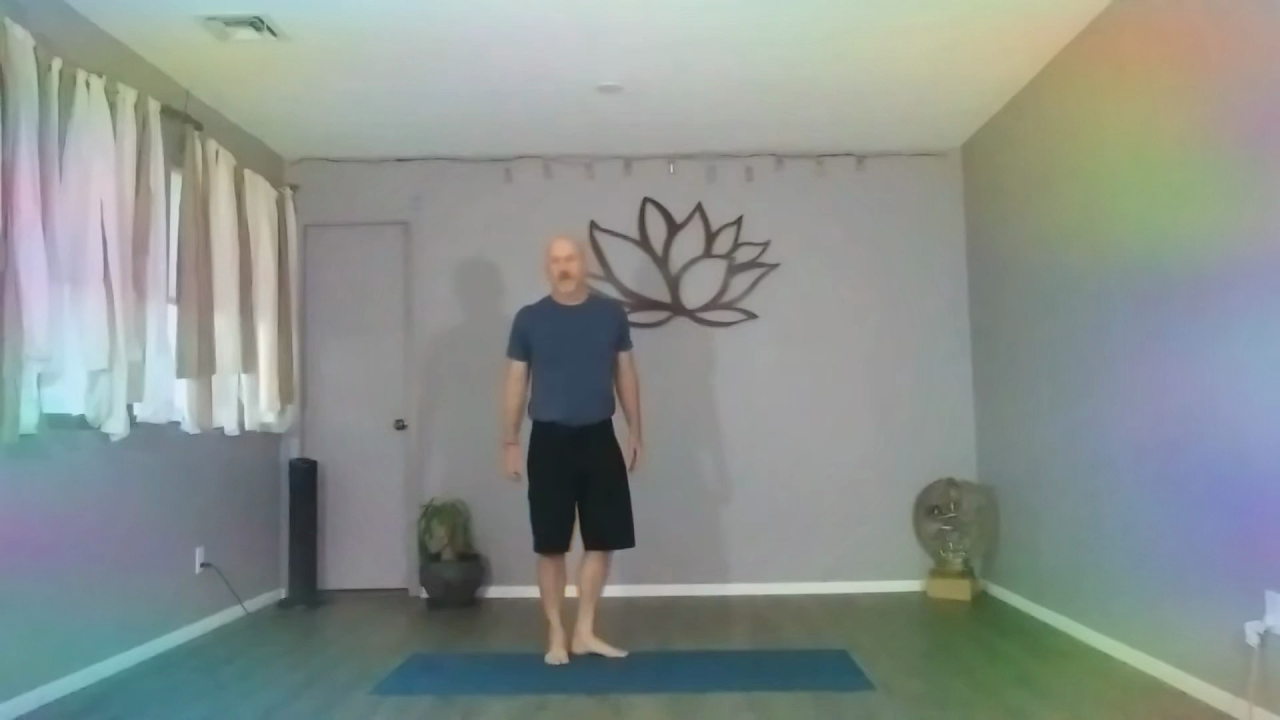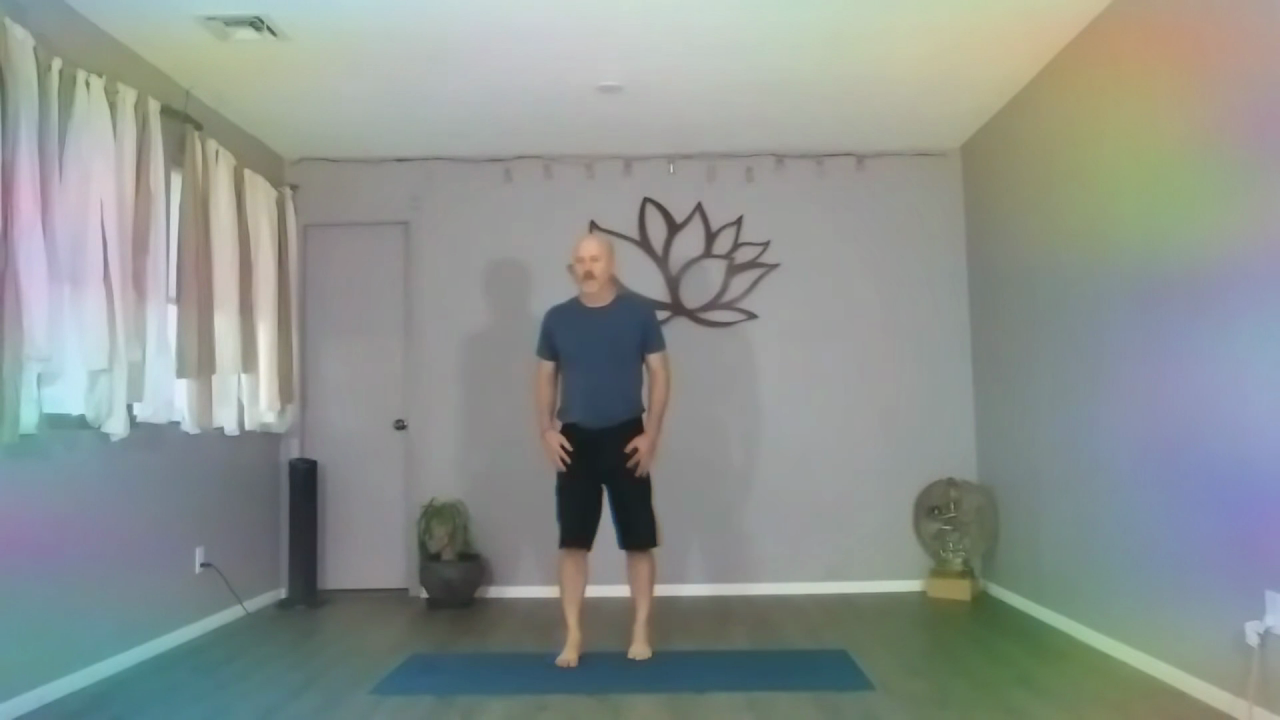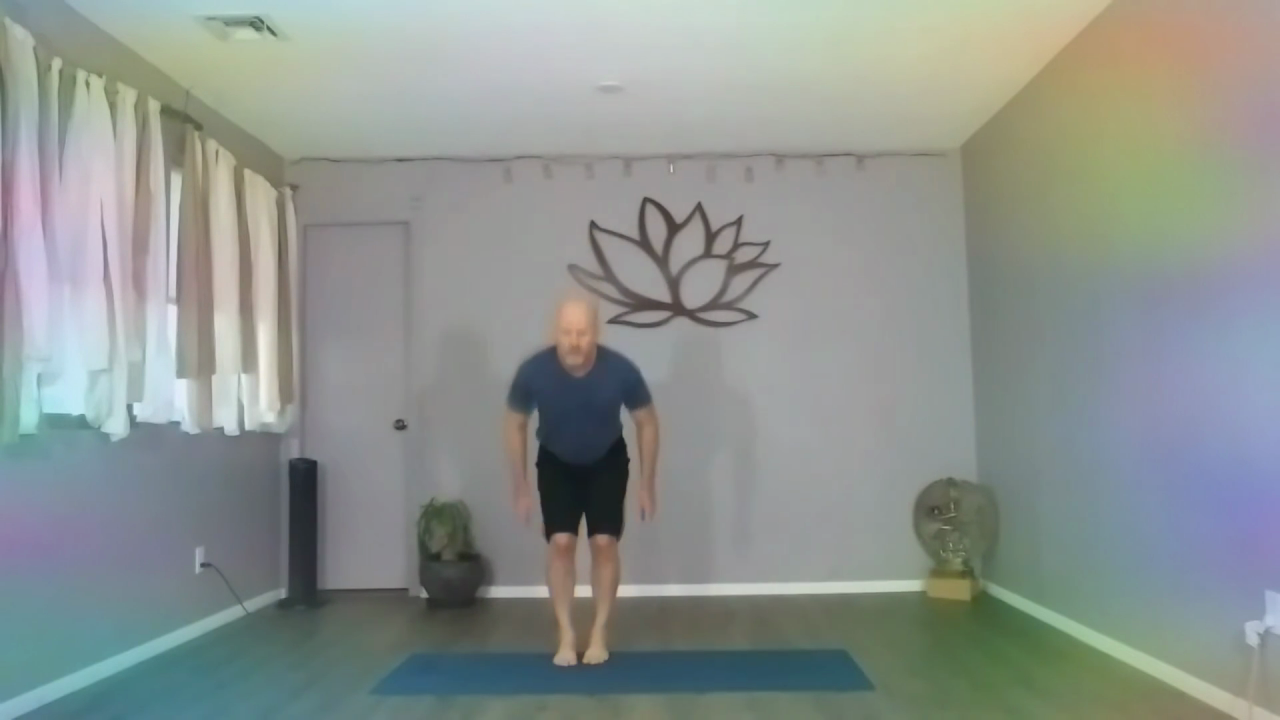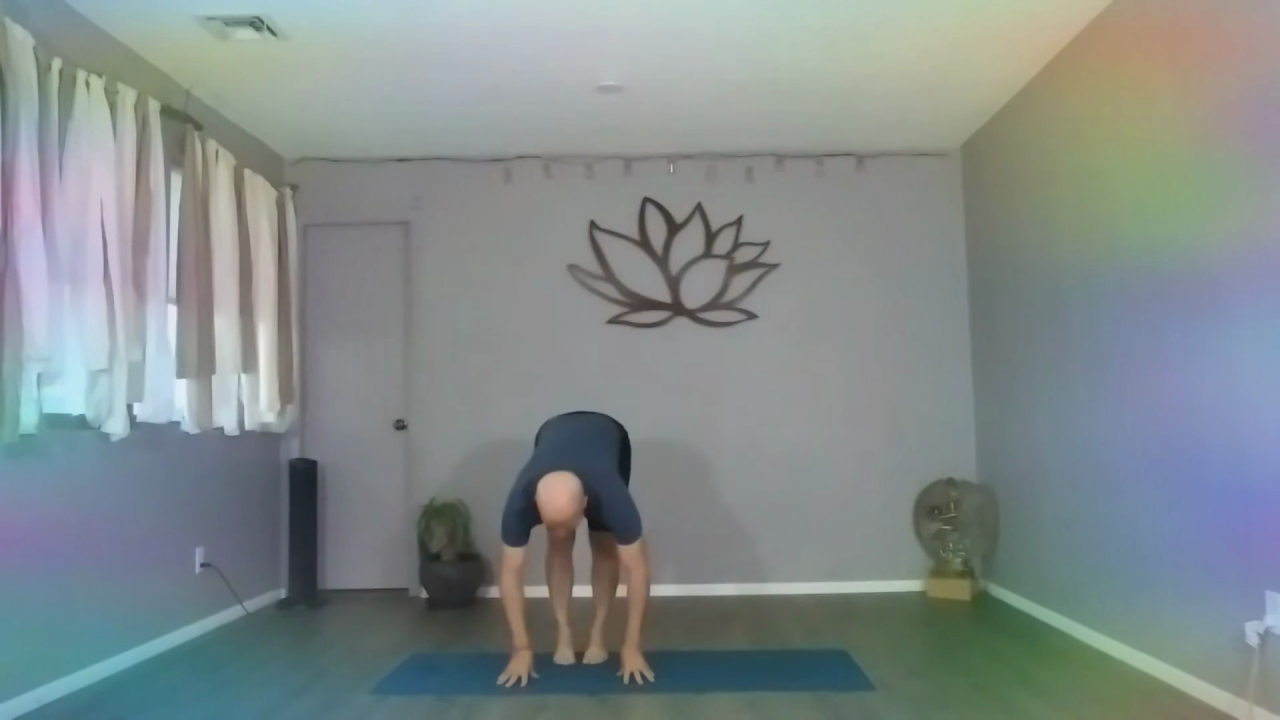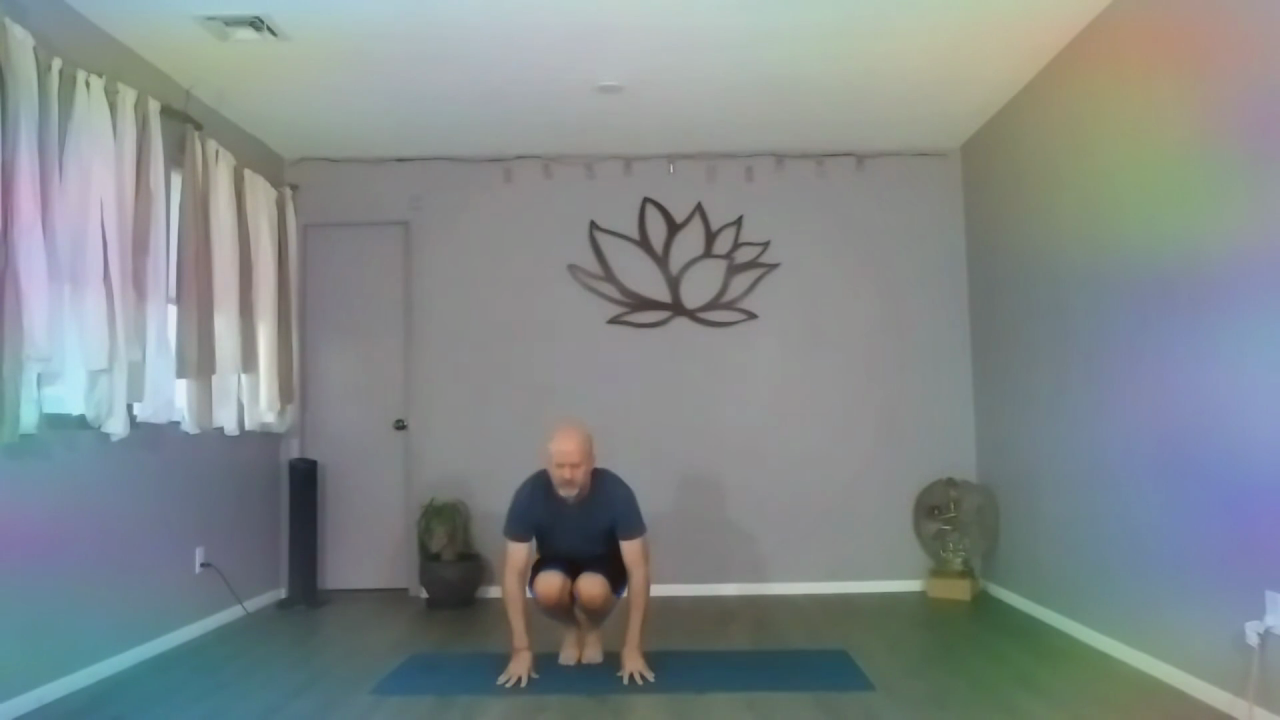
dt=1s
person 1, frame 1
left shoulder: (612, 314)
right shoulder: (529, 318)
left elbow: (625, 375)
right elbow: (516, 380)
left wrist: (636, 432)
right wrist: (510, 441)
left hip: (599, 437)
right hip: (550, 439)
left knee: (603, 541)
right knee: (550, 545)
left ankle: (585, 632)
right ankle: (557, 634)
person 1, frame 2
left shoulder: (639, 313)
right shoulder: (557, 318)
left elbow: (659, 375)
right elbow: (546, 377)
left wrist: (651, 433)
right wrist: (547, 427)
left hip: (625, 437)
right hip: (576, 440)
left knee: (639, 542)
right knee: (572, 542)
left ankle: (640, 631)
right ankle: (573, 635)
person 1, frame 3
left shoulder: (621, 371)
right shoulder: (533, 371)
left elbow: (647, 423)
right elbow: (514, 424)
left wrist: (647, 486)
right wrist: (520, 488)
left hip: (607, 461)
right hip: (556, 463)
left knee: (604, 543)
right knee: (561, 543)
left ankle: (599, 634)
right ankle: (565, 635)
person 1, frame 4
left shoulder: (611, 497)
right shoulder: (521, 501)
left elbow: (637, 569)
right elbow: (511, 573)
left wrist: (632, 647)
right wrist: (521, 649)
left knee: (604, 545)
right knee: (557, 546)
left ankle: (597, 634)
right ankle: (563, 634)
person 1, frame 5
left shoulder: (616, 493)
right shoulder: (529, 494)
left elbow: (638, 568)
right elbow: (514, 571)
left wrist: (632, 647)
right wrist: (521, 649)
left hip: (603, 564)
right hip: (556, 562)
left knee: (591, 589)
right knee: (547, 589)
left ankle: (592, 630)
right ankle: (571, 629)
